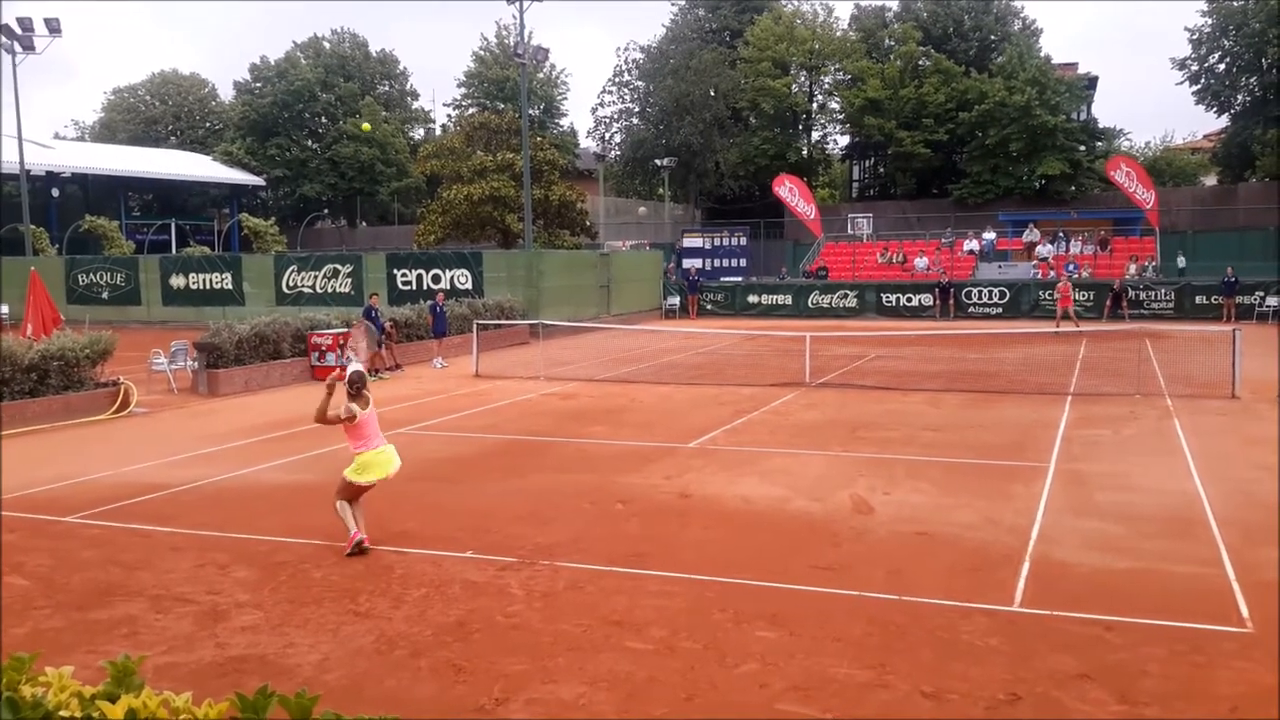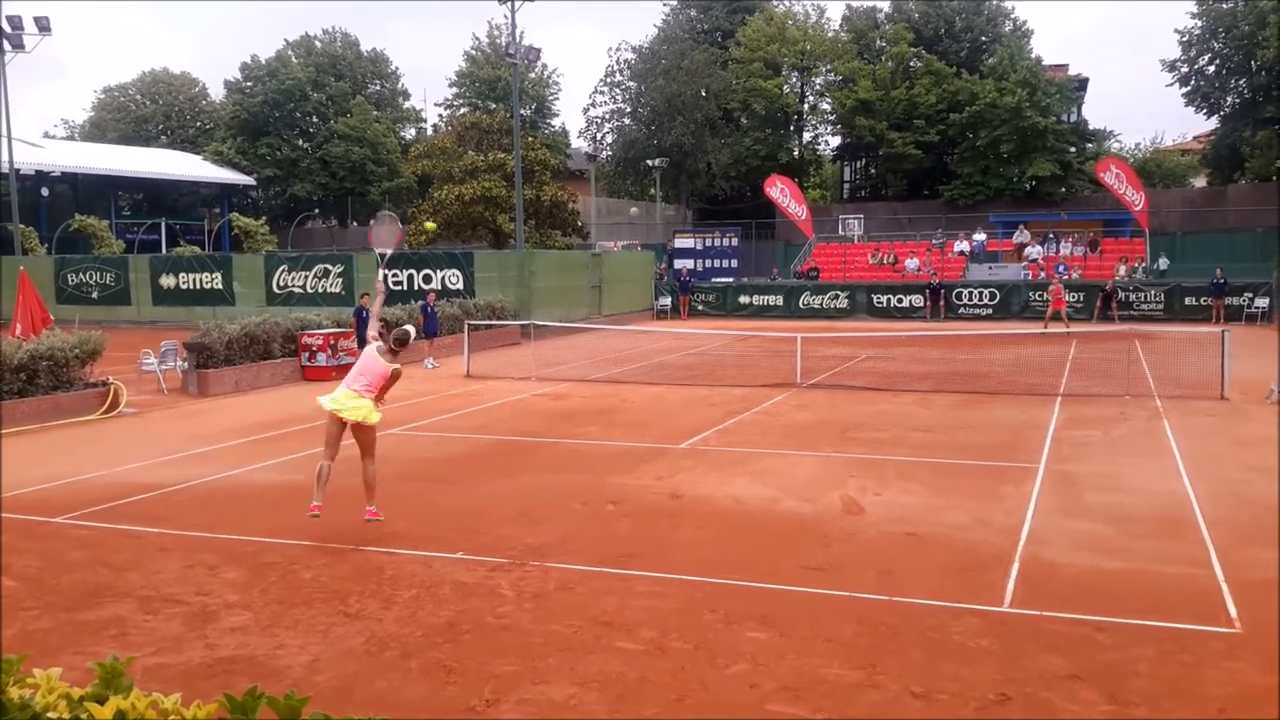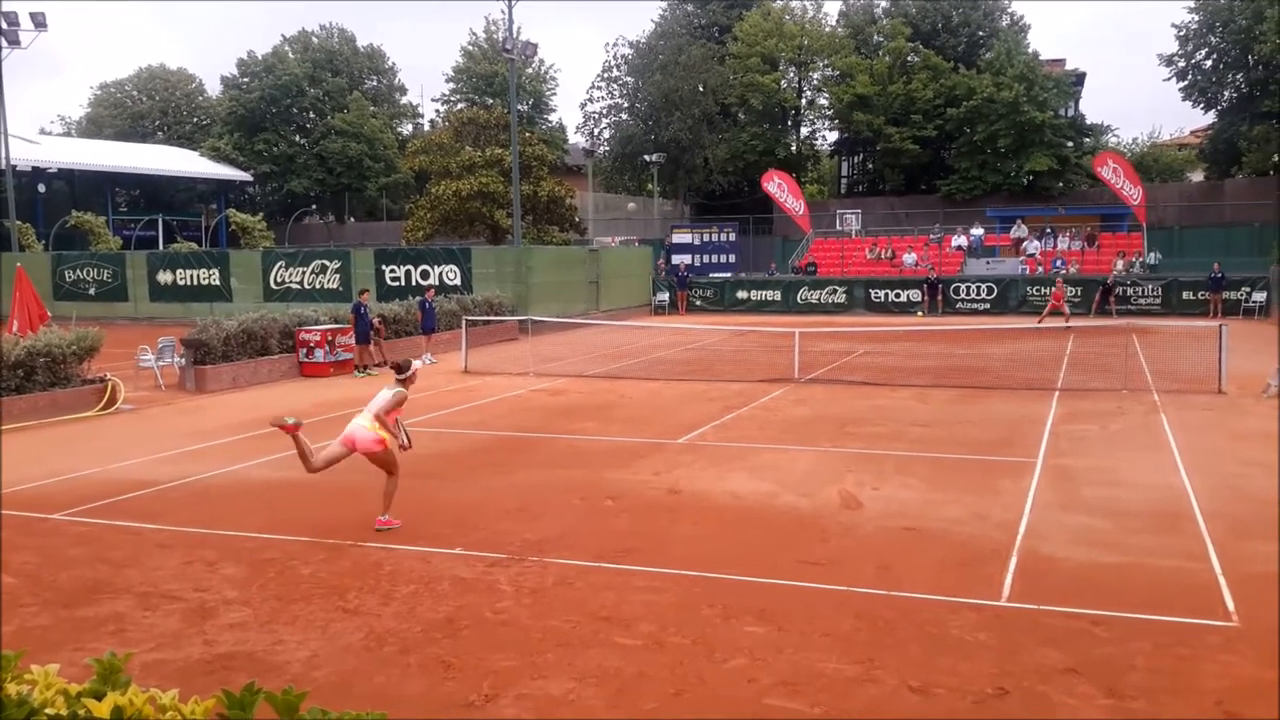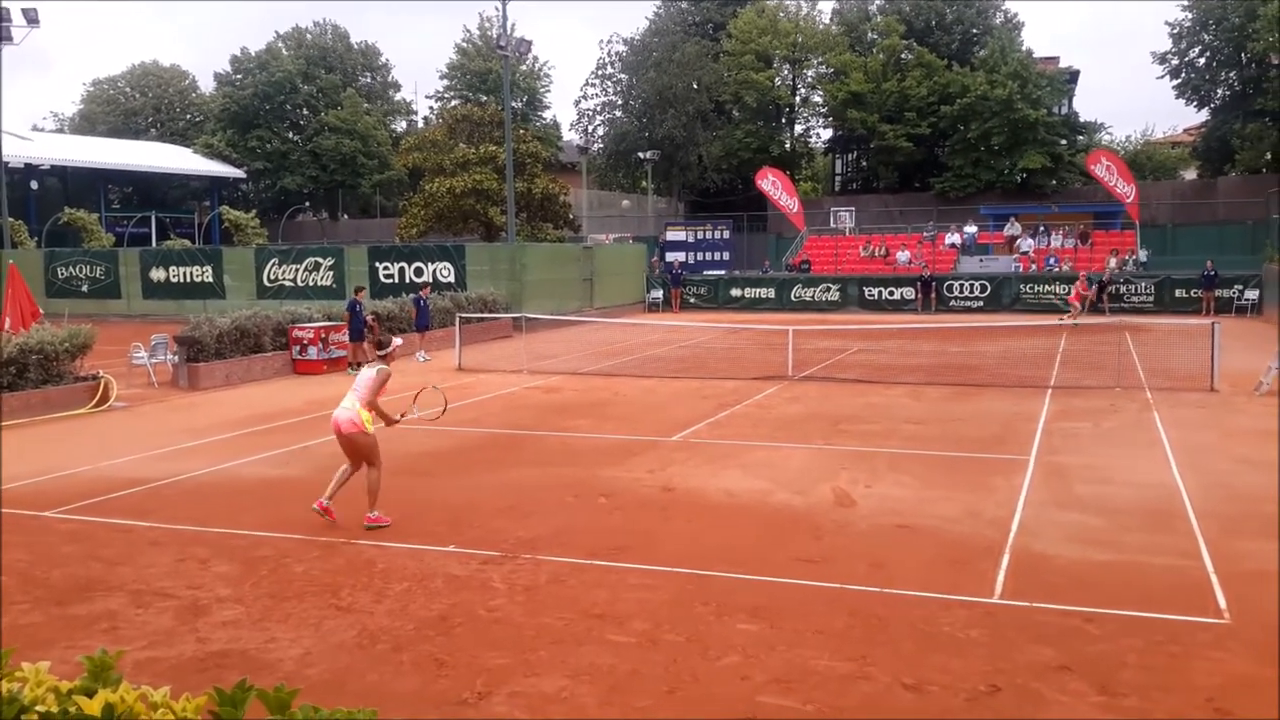
dt=0.3s
person 1, frame 1
left shoulder: (349, 412)
right shoulder: (367, 397)
left elbow: (320, 418)
right elbow: (359, 376)
left wrist: (328, 392)
left hip: (368, 464)
right hip: (385, 458)
left knee: (340, 498)
right knee: (354, 498)
left ankle: (355, 533)
right ankle: (362, 535)
person 1, frame 2
left shoulder: (374, 345)
right shoulder: (396, 370)
left elbow: (372, 328)
right elbow: (379, 397)
left wrist: (379, 297)
left hip: (340, 401)
right hip: (362, 408)
left knee: (328, 457)
right knee: (368, 461)
left ankle: (316, 503)
right ankle: (371, 508)
person 1, frame 3
left shoulder: (389, 388)
right shoulder: (402, 394)
right elbow: (380, 415)
left wrist: (400, 436)
right wrist: (397, 437)
left hip: (353, 431)
right hip: (370, 438)
left knee: (313, 465)
right knee: (393, 472)
left ankle: (294, 429)
right ankle: (384, 519)
person 1, frame 4
left shoulder: (370, 367)
right shoulder: (384, 371)
right elbow: (370, 402)
left wrist: (381, 417)
right wrist: (388, 418)
left hip: (340, 417)
right hip: (354, 421)
left knee: (354, 464)
right knee: (374, 466)
left ankle: (324, 502)
right ankle: (372, 515)
